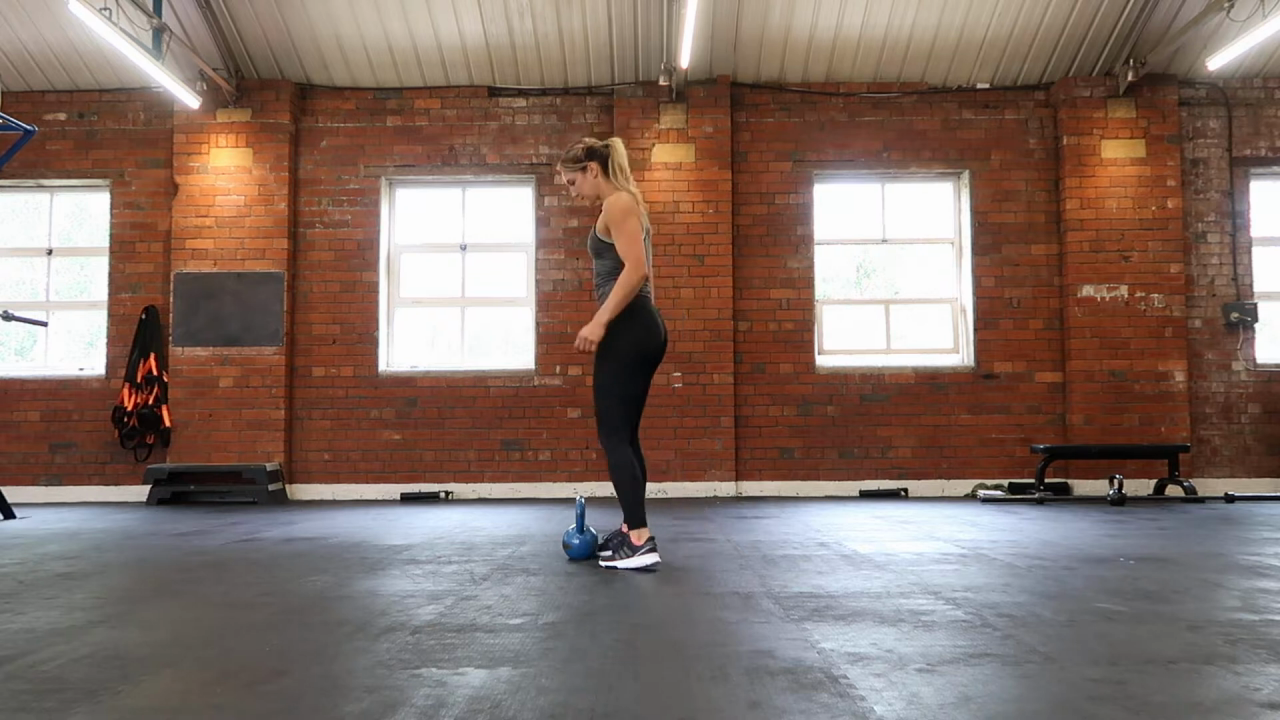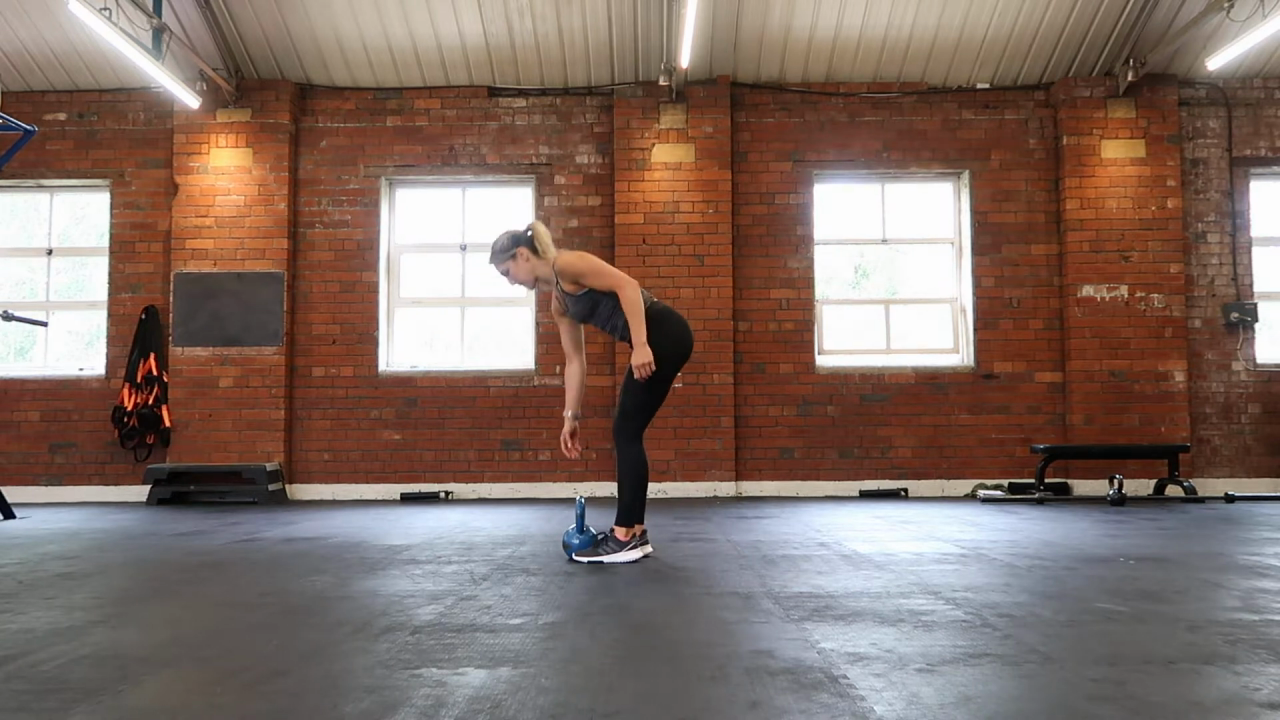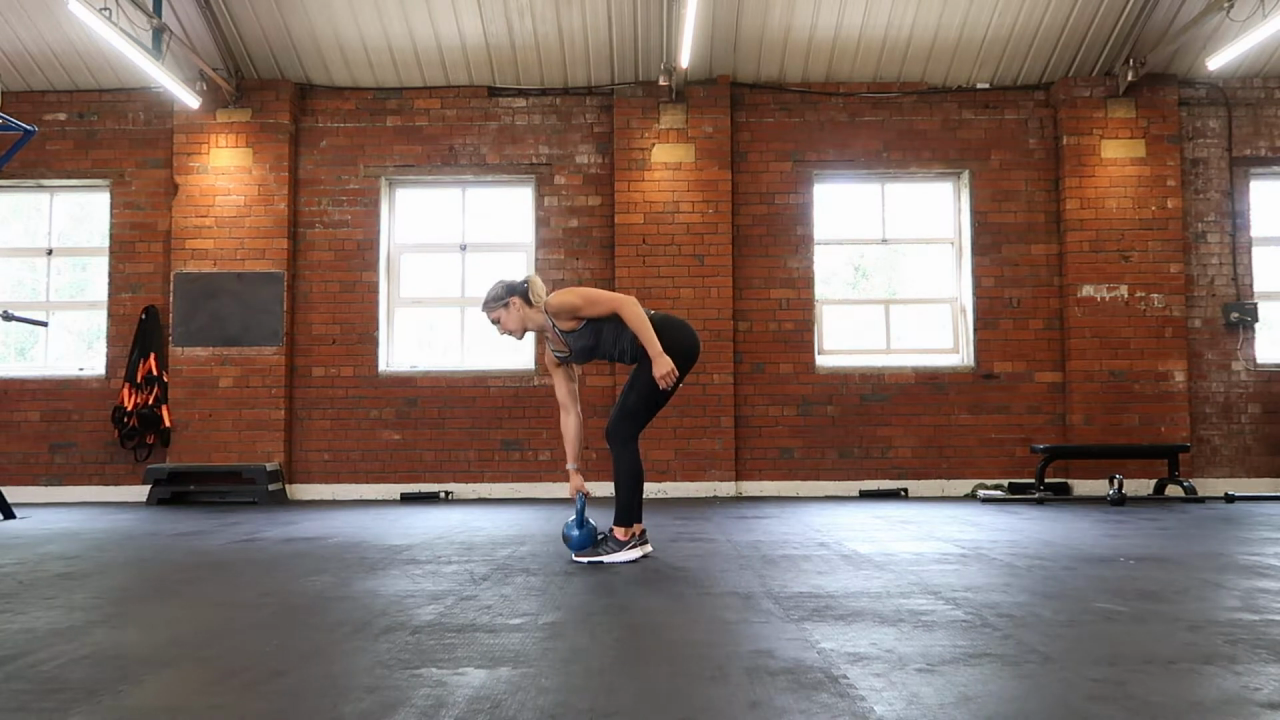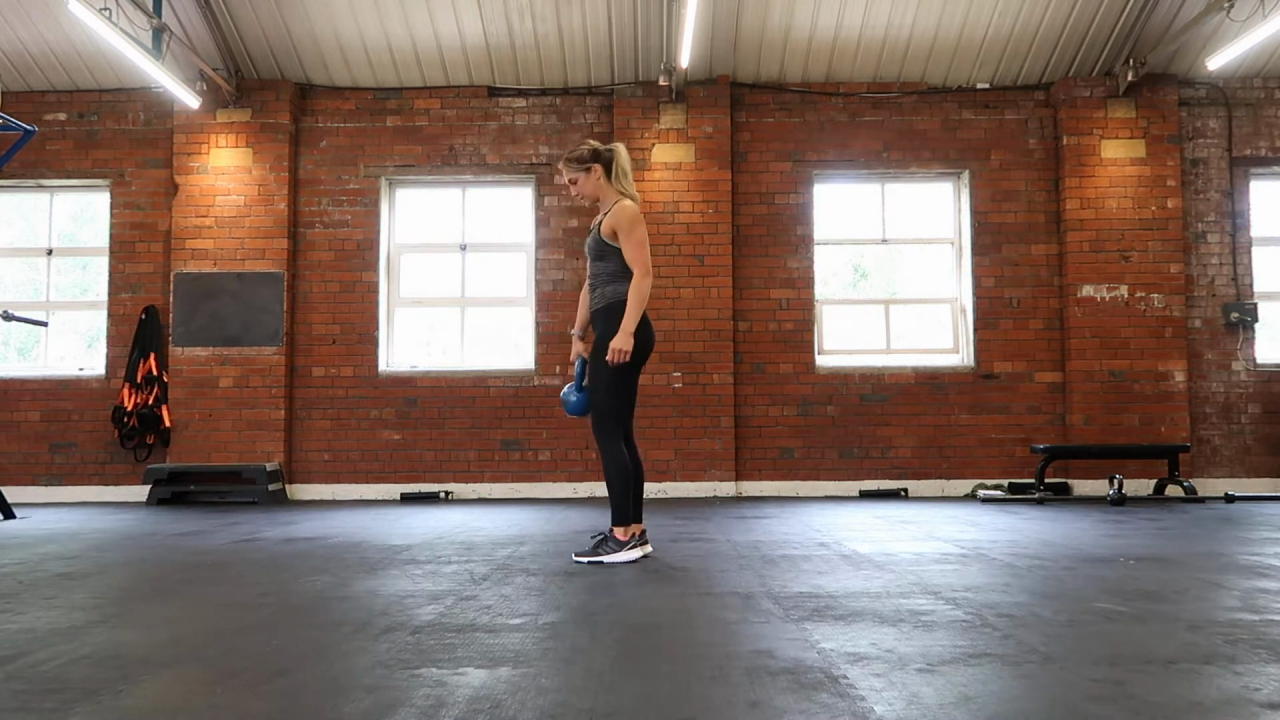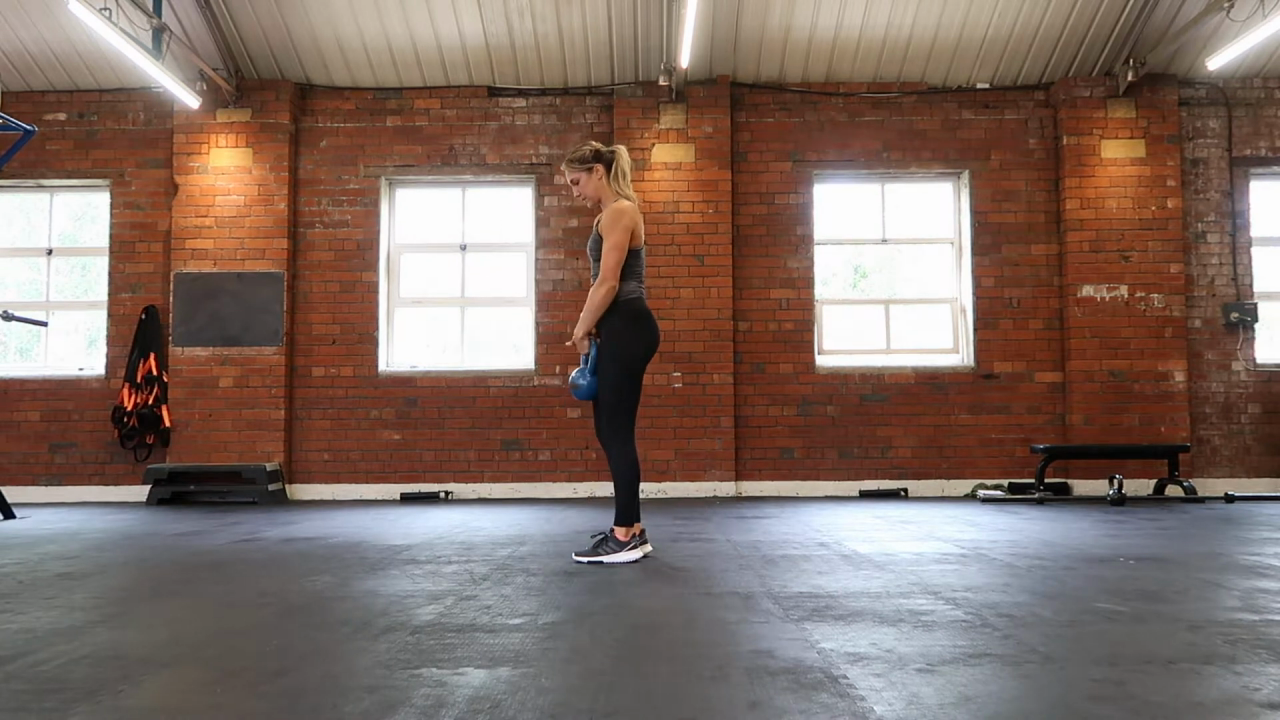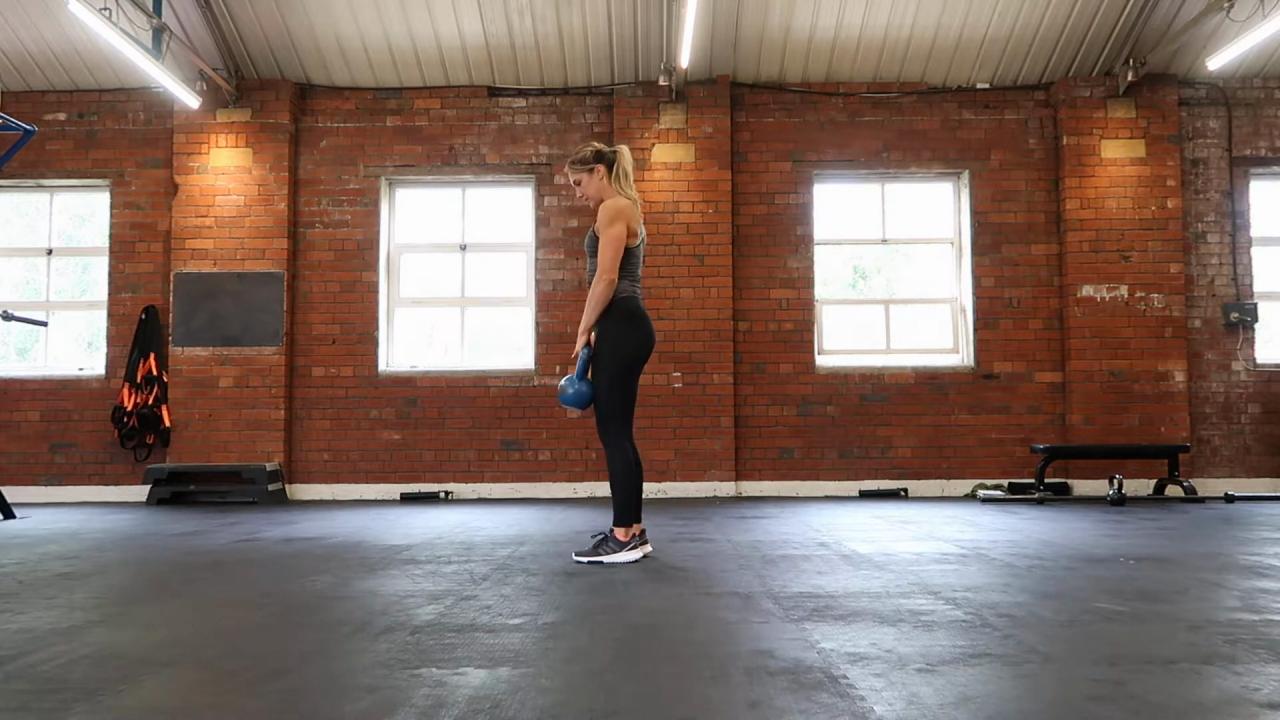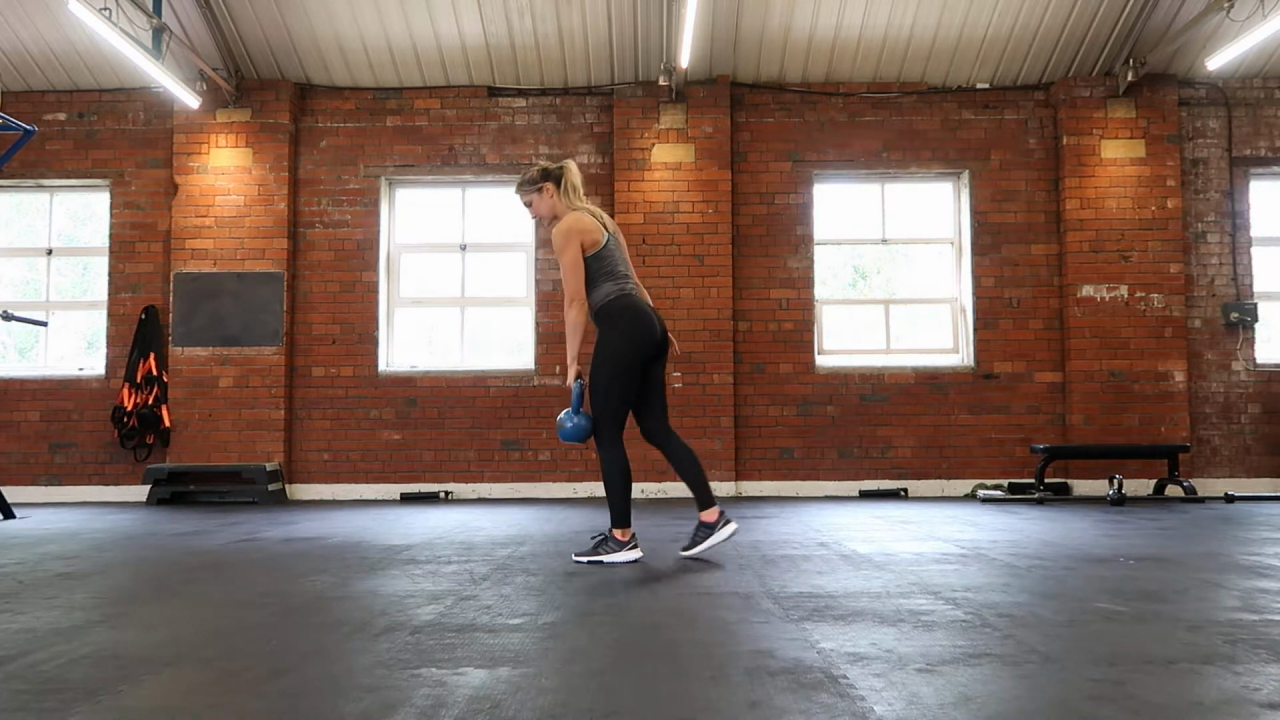
dt=0.7s
person 1, frame 1
left shoulder: (618, 204)
right shoulder: (626, 207)
left elbow: (636, 269)
left wrist: (598, 321)
left hip: (626, 327)
right hip: (643, 327)
left knee: (613, 433)
right knee: (624, 433)
left ankle: (641, 539)
right ankle: (634, 531)
person 1, frame 2
left shoulder: (567, 263)
right shoulder: (558, 301)
left elbow: (628, 286)
right elbow: (574, 360)
left wrist: (640, 345)
right wrist: (571, 417)
left hip: (662, 335)
right hip: (658, 341)
left knee: (626, 433)
right knee: (627, 434)
left ankle: (625, 537)
right ankle: (636, 531)
person 1, frame 3
left shoulder: (558, 304)
right shoulder: (553, 351)
left elbow: (626, 303)
right elbow: (569, 411)
left wrist: (659, 355)
right wrist: (574, 471)
left hip: (669, 343)
right hip: (655, 351)
left knee: (621, 433)
right knee: (620, 433)
left ankle: (624, 537)
right ankle: (634, 531)
person 1, frame 4
left shoulder: (624, 211)
right shoulder: (601, 219)
left elbow: (642, 275)
left wrist: (625, 332)
right wrist: (578, 335)
left hip: (622, 331)
right hip: (610, 330)
left knee: (607, 431)
right knee: (618, 433)
left ankle: (623, 536)
right ankle: (634, 531)
person 1, frame 5
left shoulder: (621, 211)
right shoulder: (606, 216)
left elbow: (609, 282)
left wrist: (582, 330)
right wrist: (588, 326)
left hip: (628, 330)
right hip: (618, 331)
left knee: (616, 432)
right knee: (609, 431)
left ankle: (624, 537)
right ankle: (632, 530)
person 1, frame 6
left shoulder: (613, 208)
right shoulder: (626, 211)
left elbow: (606, 278)
left wrist: (583, 330)
right wrist: (595, 329)
left hip: (620, 329)
right hip: (627, 327)
left knee: (613, 432)
right knee: (618, 432)
left ankle: (623, 538)
right ankle: (633, 531)
person 1, frame 7
left shoulder: (565, 229)
right shoulder: (596, 219)
left elbow: (576, 302)
left wrist: (572, 362)
left hip: (622, 330)
right hip: (646, 323)
left knee: (607, 435)
right knee: (656, 429)
left ankle: (622, 538)
right ankle: (712, 516)
